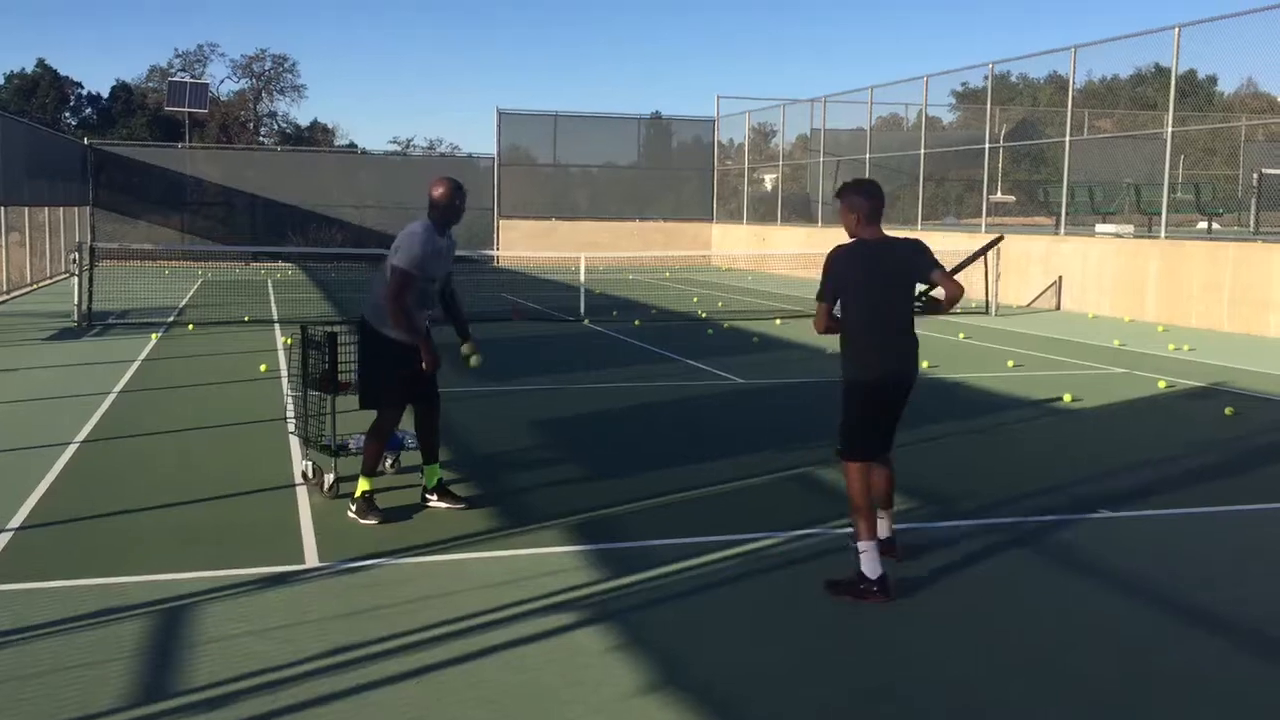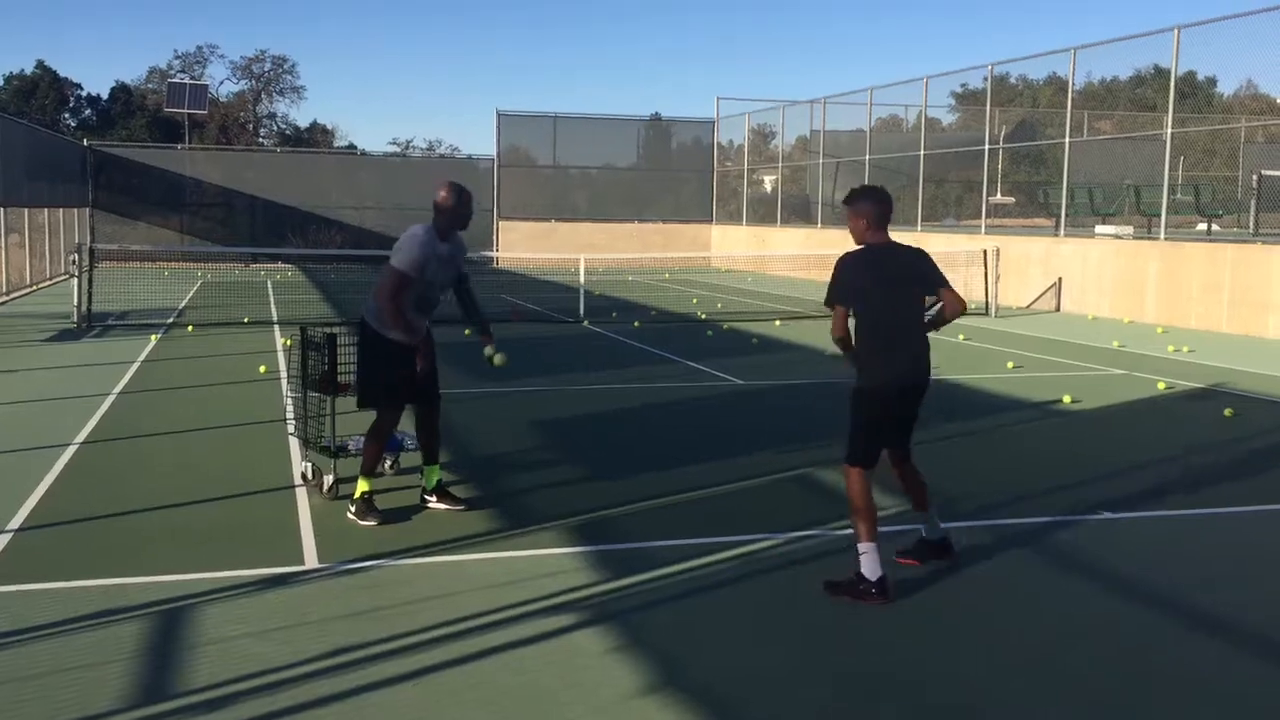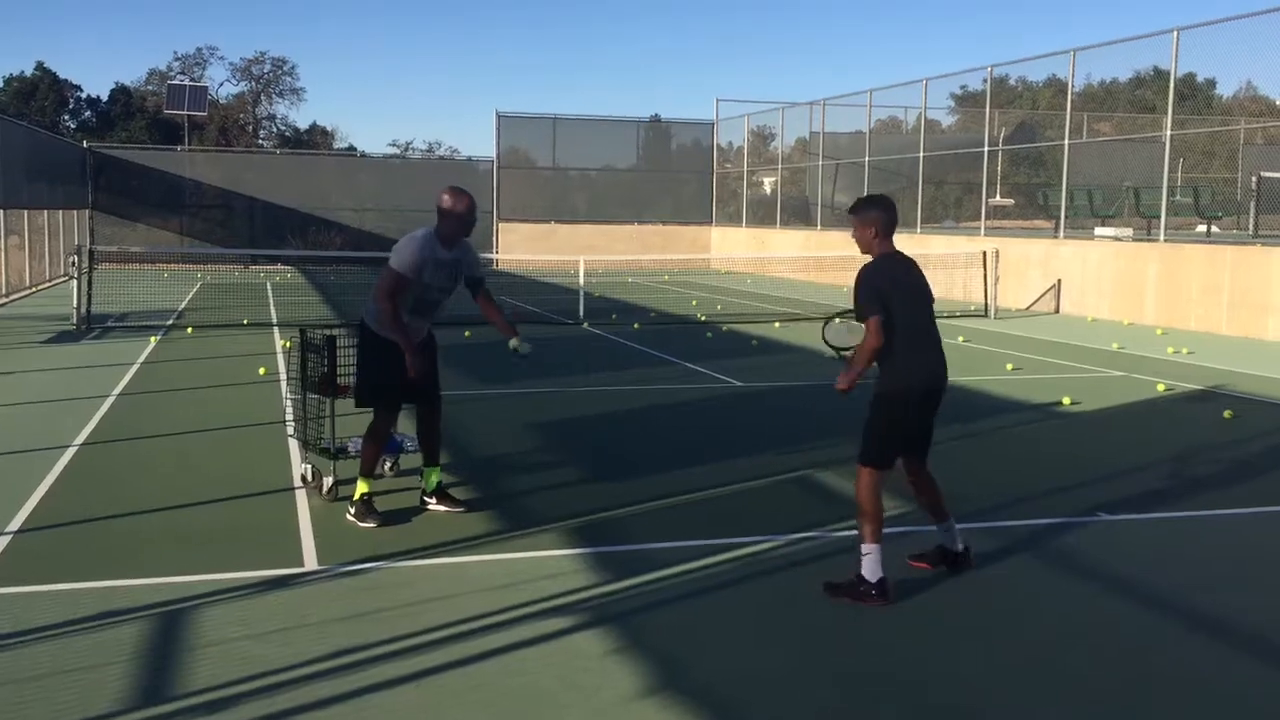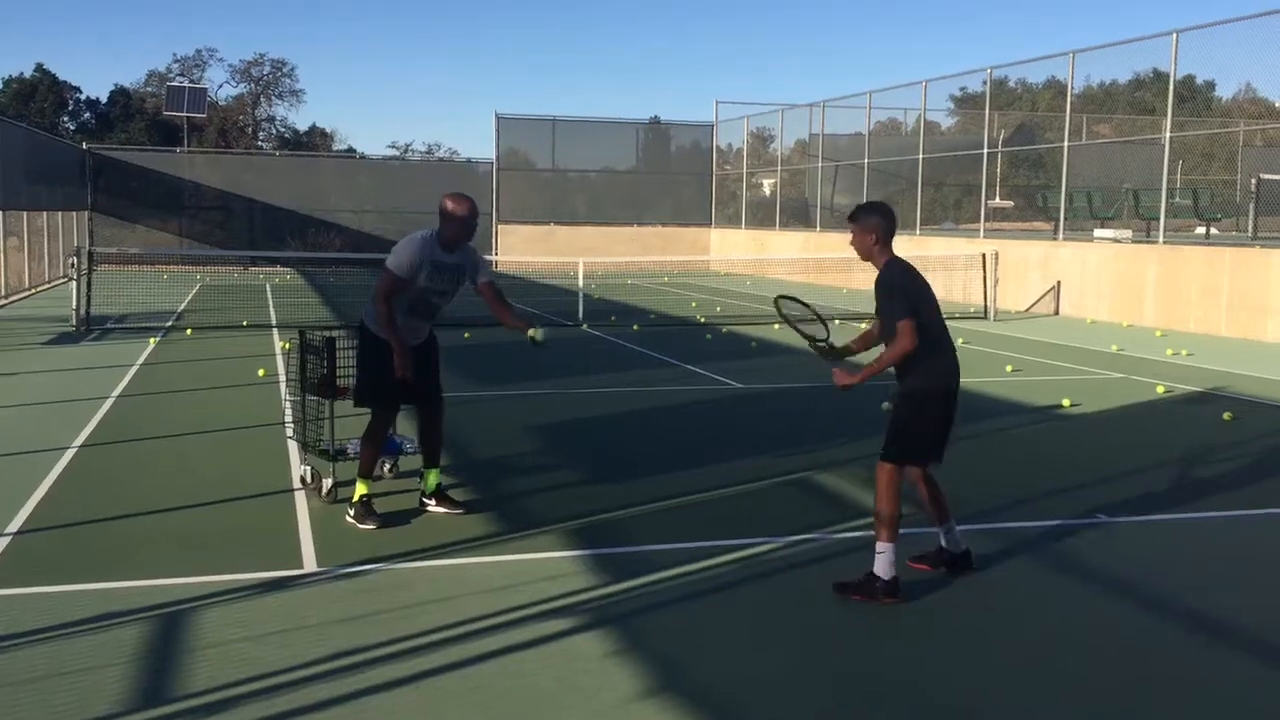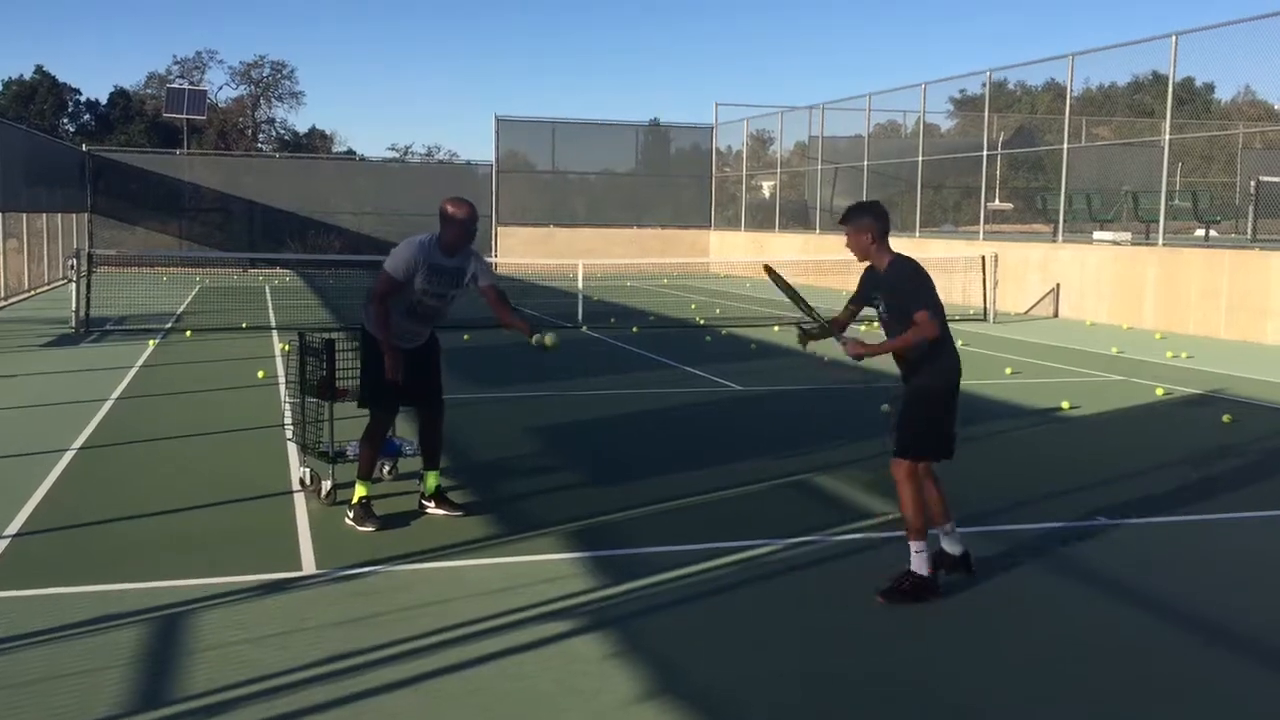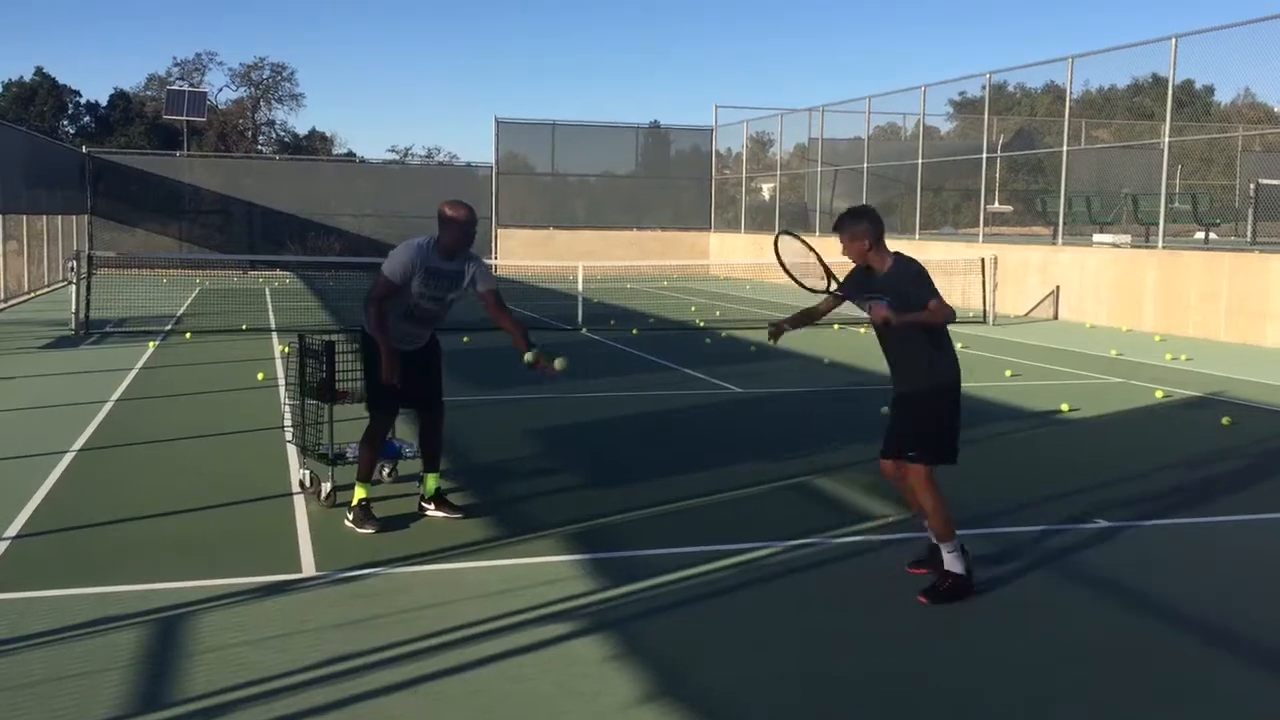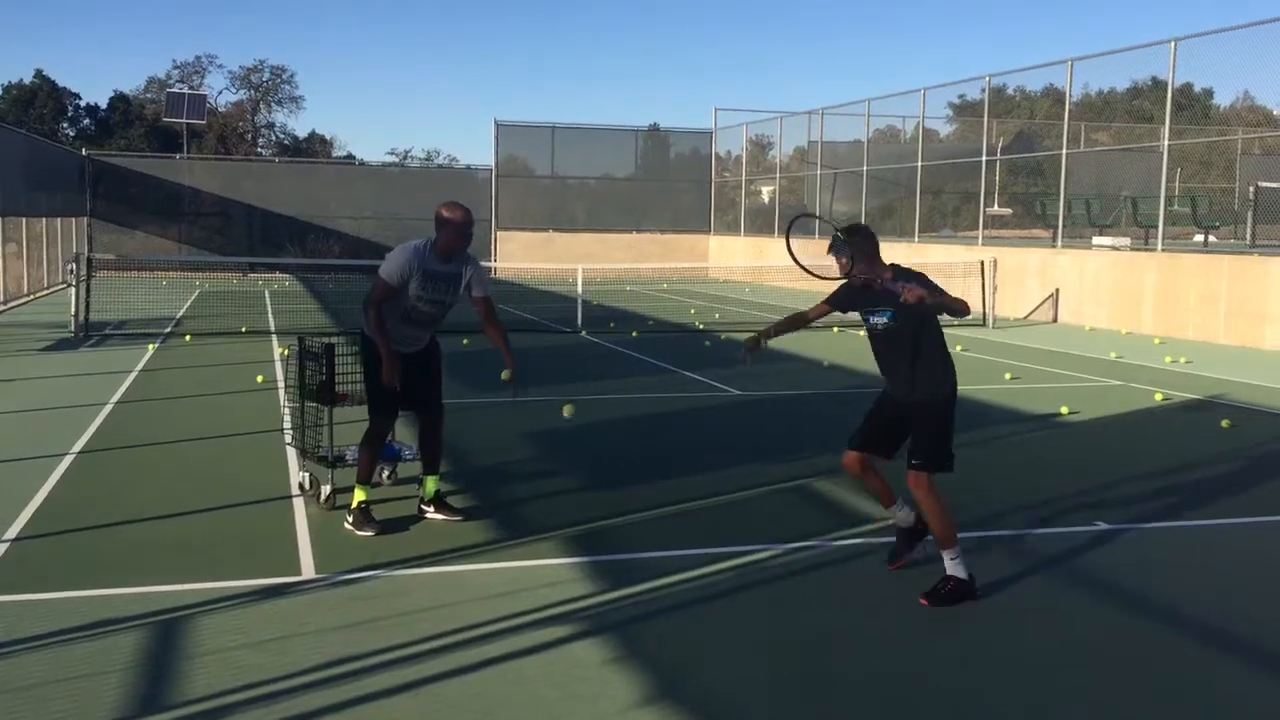
dt=0.1s
person 1, frame 1
left shoulder: (840, 258)
right shoulder: (912, 251)
left elbow: (822, 324)
right elbow: (955, 291)
right wrist: (928, 309)
left hip: (864, 374)
right hip: (903, 371)
left knee: (856, 466)
right knee: (879, 453)
left ankle: (871, 576)
right ankle: (884, 534)
person 1, frame 2
left shoulder: (851, 265)
right shoulder: (916, 258)
left elbow: (838, 331)
right elbow: (956, 306)
left wrist: (849, 350)
left hip: (881, 380)
right hip: (915, 375)
left knee: (857, 471)
right knee: (898, 455)
left ankle: (870, 577)
right ankle: (937, 537)
person 1, frame 3
left shoulder: (871, 275)
right shoulder: (909, 267)
left elbow: (874, 339)
left wrist: (850, 375)
left hip: (900, 384)
right hip: (930, 380)
left knee: (868, 473)
right knee: (914, 463)
left ankle: (872, 579)
right ankle: (954, 547)
person 1, frame 4
left shoulder: (893, 279)
right shoulder: (894, 274)
left elbow: (907, 343)
right elbow: (881, 331)
left wrist: (856, 376)
right wrist: (842, 350)
left hip: (928, 383)
right hip: (931, 382)
left knee: (888, 471)
right knee: (916, 467)
left ankle: (882, 577)
right ankle: (953, 549)
person 1, frame 5
left shoulder: (906, 273)
right shoulder: (874, 275)
left elbow: (929, 329)
right elbow: (847, 316)
left wrist: (870, 349)
right wrist: (817, 331)
left hip: (934, 381)
right hip: (925, 380)
left knee: (904, 469)
right knee: (919, 467)
left ankle: (920, 574)
right ankle: (954, 551)
person 1, frame 6
left shoulder: (908, 271)
right shoulder: (862, 275)
left elbow: (945, 314)
right elbow: (822, 308)
left wrist: (896, 318)
right wrist: (785, 324)
left hip: (937, 384)
right hip: (908, 384)
left knee: (917, 474)
right knee: (892, 467)
left ankle: (958, 572)
right ankle: (943, 544)
person 1, frame 7
left shoulder: (910, 282)
right shoulder: (857, 289)
left elbow: (962, 310)
right elbow: (809, 315)
left wrist: (927, 299)
right wrist: (767, 333)
left hip: (933, 394)
right hip: (898, 392)
left knee: (919, 482)
right knee: (854, 460)
left ankle: (959, 577)
right ankle: (909, 522)
person 2, frame 1
left shoulder: (446, 241)
right shoulder: (418, 240)
left elbow: (446, 292)
right elbow: (394, 299)
left wrist: (466, 336)
right wrist: (425, 345)
left hip: (414, 335)
right hip: (385, 336)
left knee: (429, 406)
right knee: (390, 415)
left ankle: (432, 485)
right ankle: (361, 495)
person 2, frame 2
left shoulder: (456, 247)
right shoulder: (418, 243)
left elbow: (465, 297)
right elbow: (389, 299)
left wrist: (488, 338)
right wrist: (419, 347)
left hip: (417, 335)
right hip: (384, 335)
left knee: (430, 408)
right knee: (389, 414)
left ankle: (432, 486)
right ankle: (362, 496)
person 2, frame 3
left shoulder: (464, 253)
right shoulder: (416, 246)
left elbow: (484, 300)
right elbow: (385, 298)
left wrist: (513, 335)
right wrist: (408, 349)
left hip: (419, 336)
right hip: (382, 336)
left knee: (431, 409)
right knee: (386, 416)
left ankle: (431, 488)
right ankle: (360, 498)
person 2, frame 4
left shoulder: (470, 258)
right shoulder: (415, 248)
left elbow: (495, 302)
right elbow: (381, 297)
left wrist: (529, 329)
right wrist: (399, 348)
left hip: (421, 339)
right hip: (382, 338)
left knee: (432, 409)
right knee: (384, 415)
left ankle: (431, 490)
right ankle: (359, 498)
person 2, frame 5
left shoulder: (472, 262)
right shoulder: (413, 251)
left elbow: (499, 305)
right elbow: (376, 299)
left wrist: (533, 333)
right wrist: (389, 351)
left hip: (422, 341)
right hip: (383, 340)
left knee: (433, 411)
right knee: (383, 417)
left ankle: (430, 492)
right ankle: (358, 500)
person 2, frame 6
left shoulder: (473, 266)
right shoulder: (411, 254)
left elbow: (498, 311)
right elbow: (374, 301)
left wrist: (528, 348)
right wrist: (386, 355)
left hip: (423, 344)
right hip: (382, 342)
left knee: (433, 415)
right knee: (383, 419)
left ankle: (430, 495)
right ankle: (358, 503)
person 2, frame 7
left shoulder: (470, 268)
right shoulder: (408, 256)
left elbow: (488, 318)
right elbow: (372, 304)
left wrist: (509, 361)
right wrist: (387, 357)
left hip: (423, 346)
right hip: (382, 345)
left knee: (433, 416)
right knee: (383, 422)
left ankle: (430, 497)
right ankle: (358, 505)
